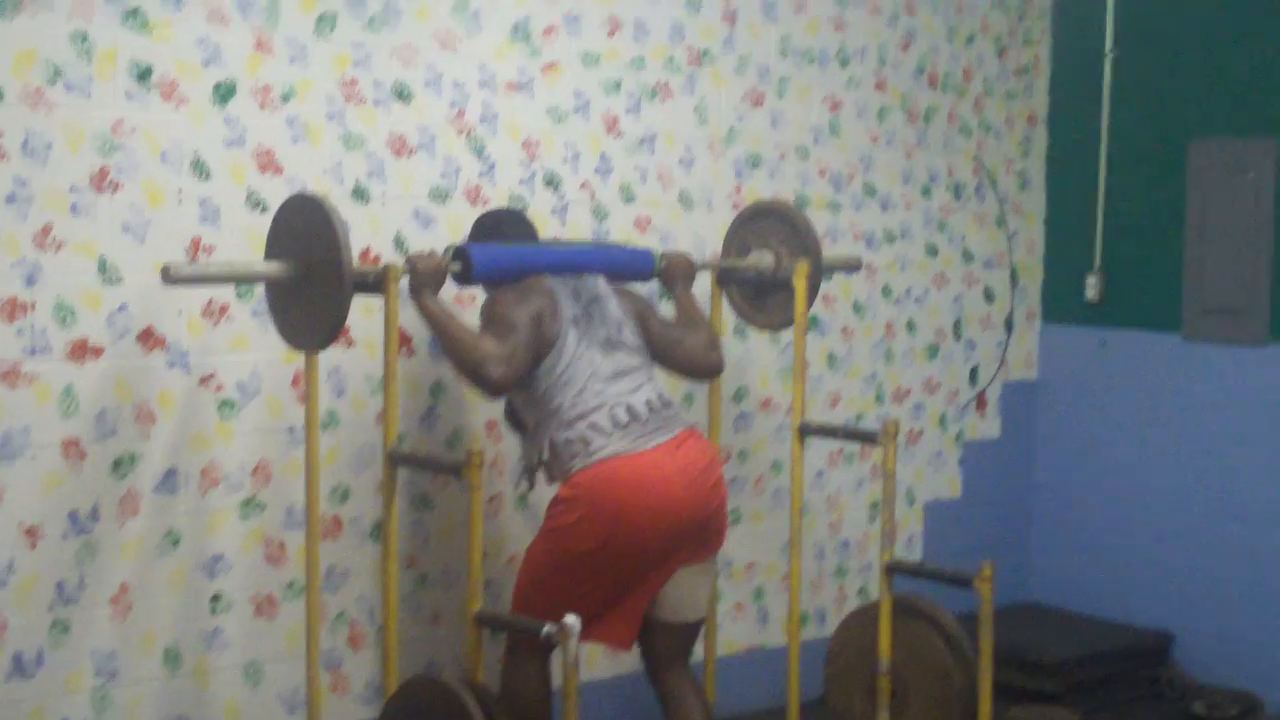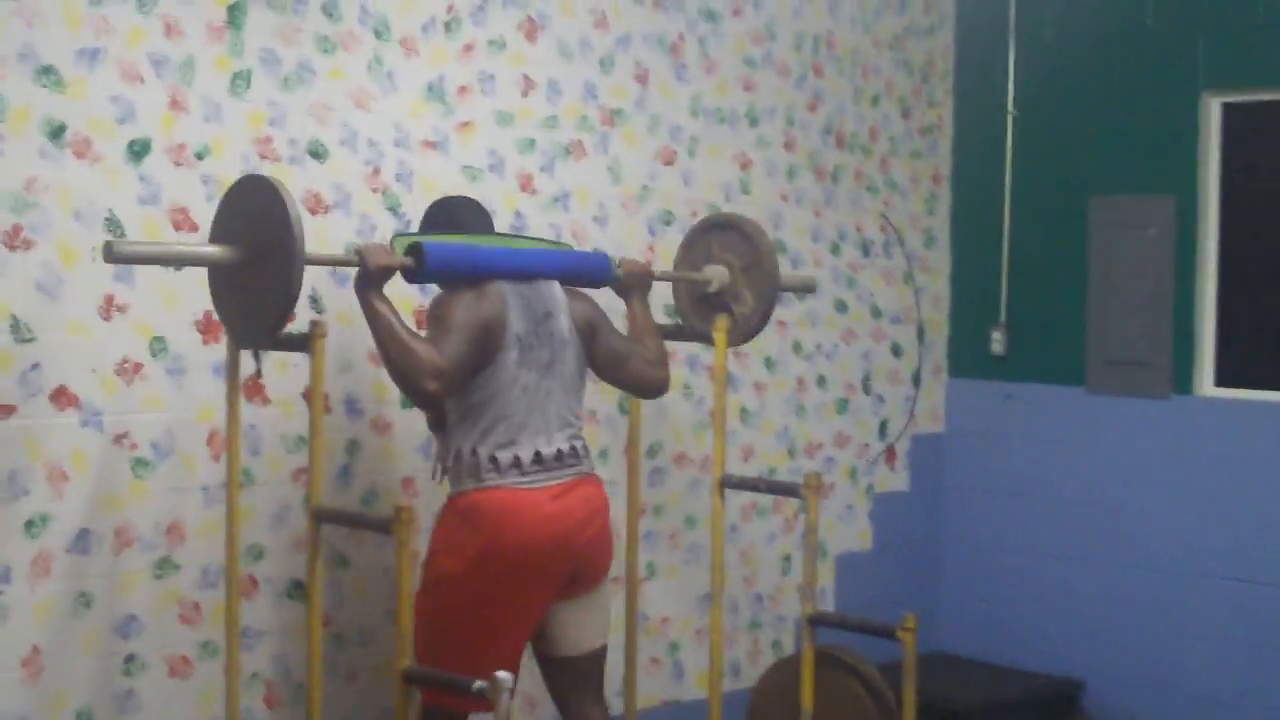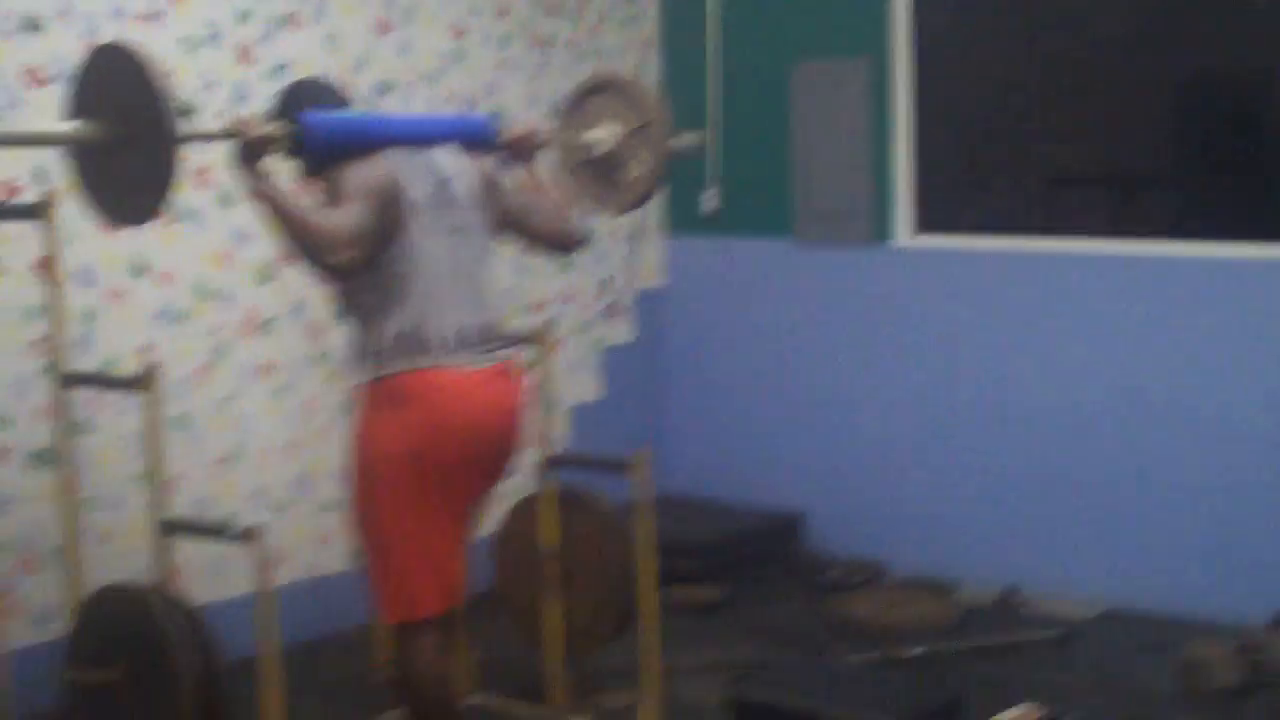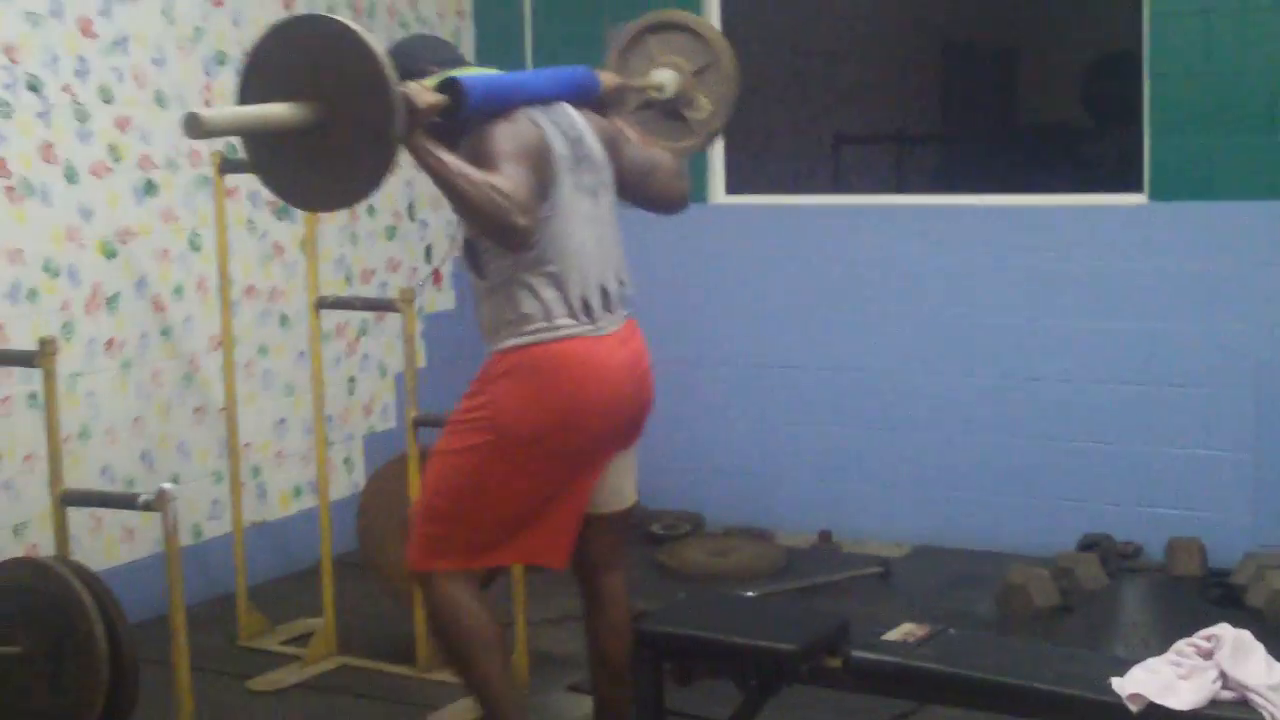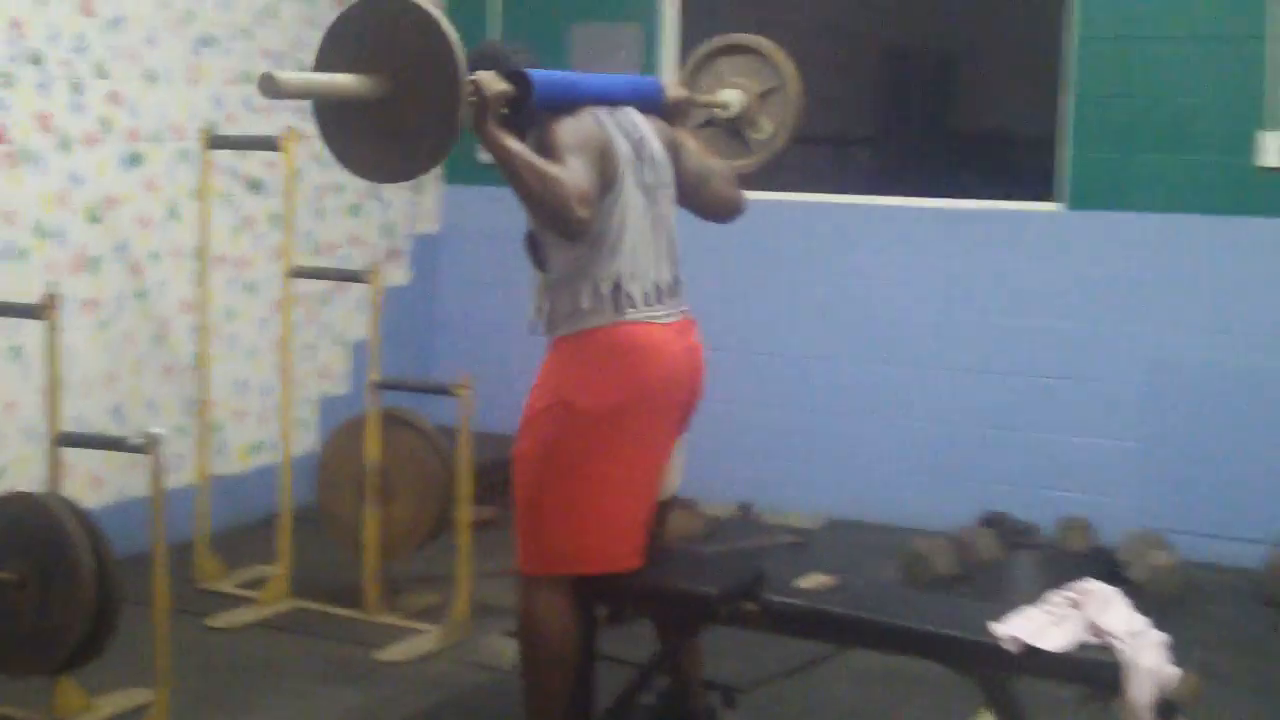
dt=1s
person 1, frame 1
left shoulder: (516, 301)
right shoulder: (614, 295)
left elbow: (496, 370)
right elbow: (707, 359)
left wrist: (426, 295)
right wrist: (680, 287)
left hip: (616, 489)
right hip: (698, 474)
left knee: (528, 637)
right knee: (670, 660)
person 1, frame 2
left shoulder: (465, 303)
right shoulder: (571, 302)
left elbow: (431, 379)
right elbow: (652, 376)
left wrist: (372, 293)
right wrist: (636, 295)
left hip: (498, 516)
right hip: (581, 507)
person 1, frame 3
left shoulder: (359, 175)
right shoulder: (463, 163)
left elbow: (339, 251)
right elbow: (565, 231)
left wrist: (258, 174)
right wrist: (526, 165)
left hip: (419, 401)
right hip: (493, 387)
left knee: (418, 612)
right knee: (432, 581)
person 1, frame 4
left shoulder: (498, 133)
right shoulder: (576, 120)
left elbow: (511, 221)
right elbow: (672, 189)
left wrist: (421, 142)
right wrist: (616, 114)
left hip: (550, 371)
right hip: (620, 359)
left knee: (441, 563)
right knee: (602, 566)
person 1, frame 5
left shoulder: (563, 130)
right shoulder: (642, 126)
left elbow: (571, 212)
right elbow: (727, 199)
left wrist: (492, 135)
right wrist: (686, 127)
left hip: (606, 355)
right hip: (674, 345)
left knee: (550, 569)
right knee: (637, 542)
